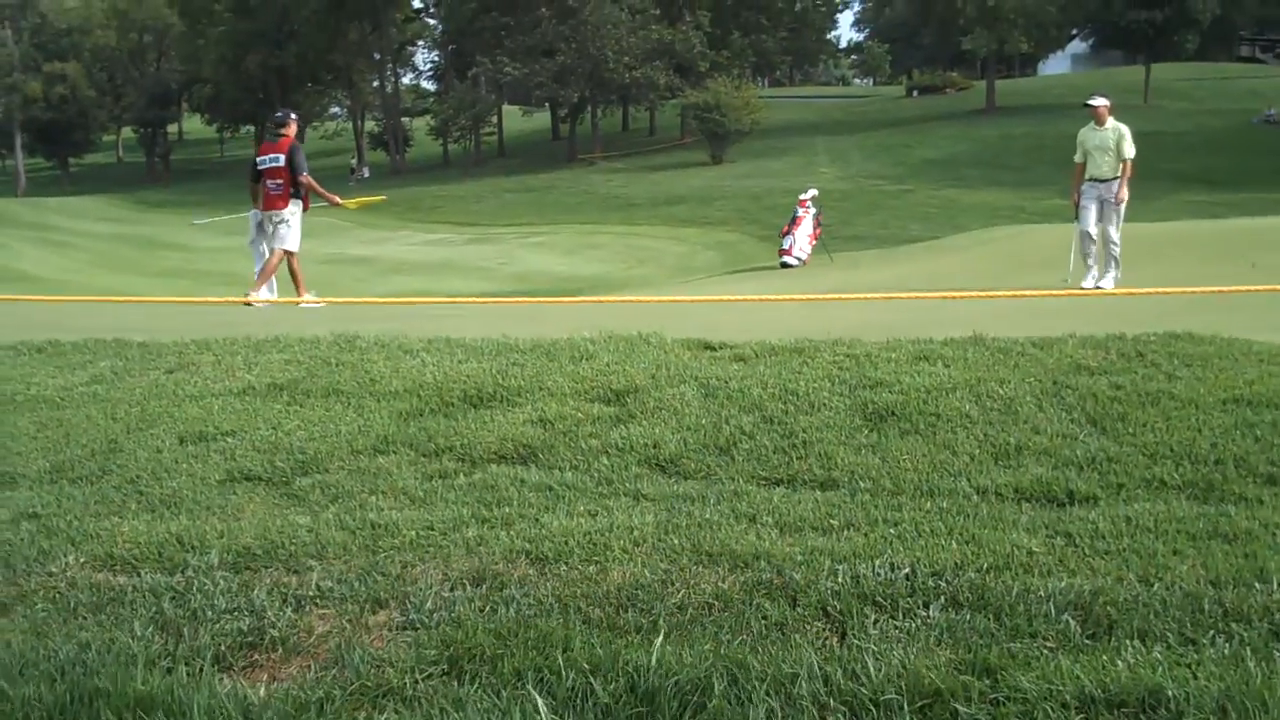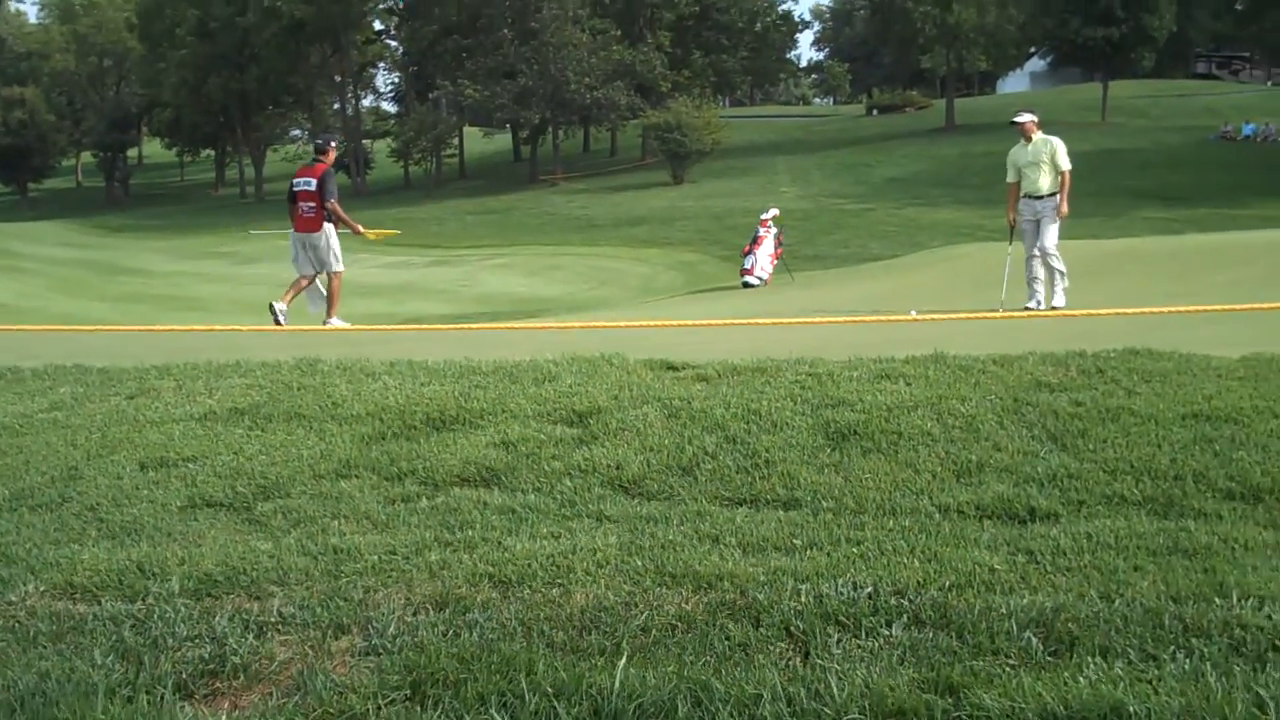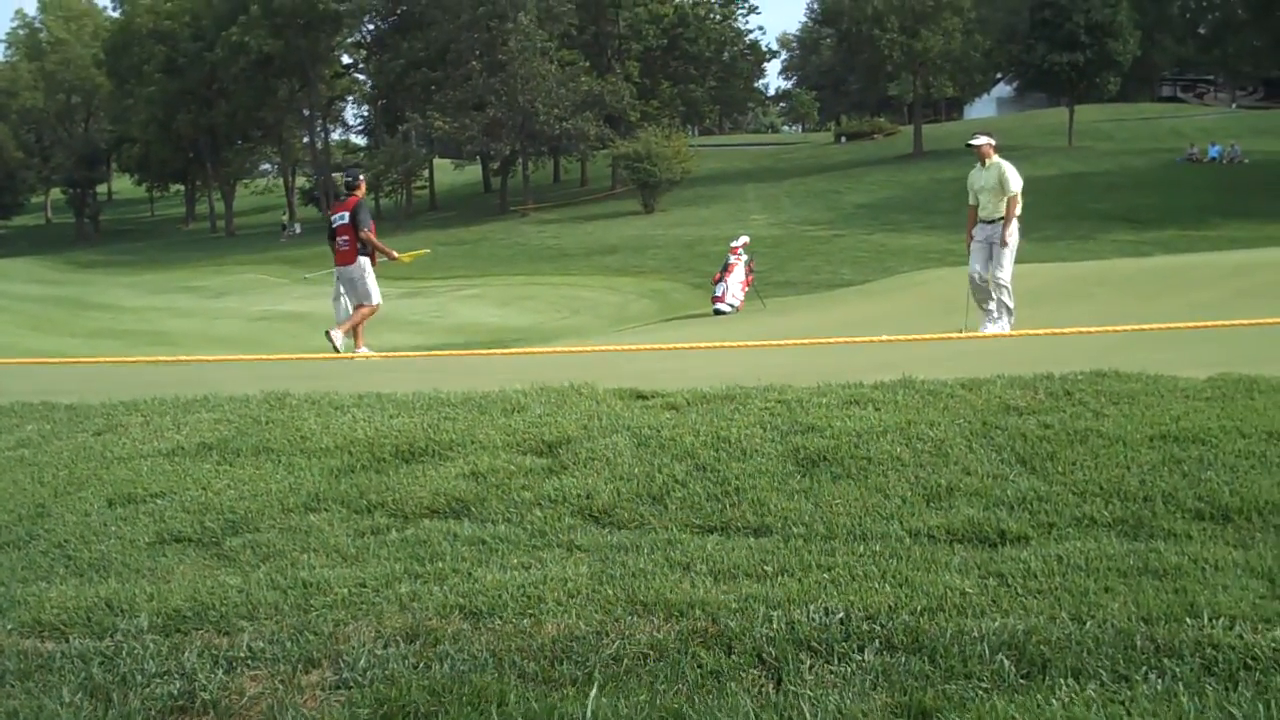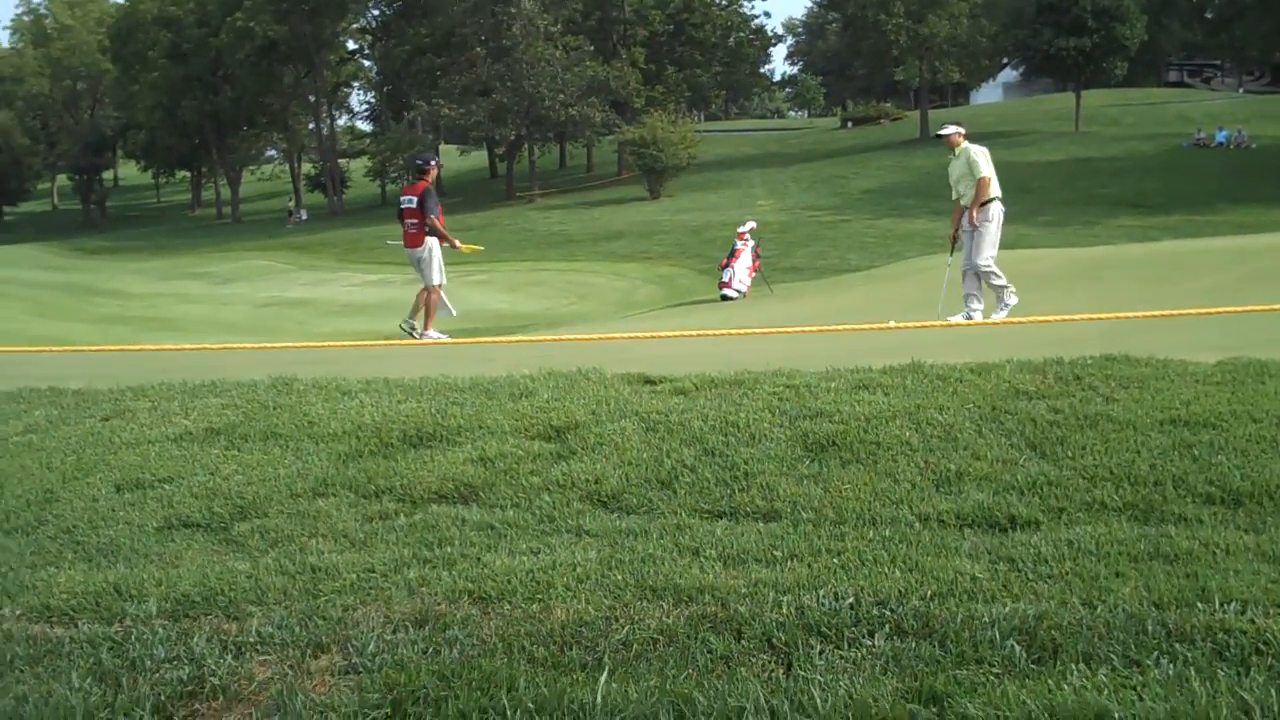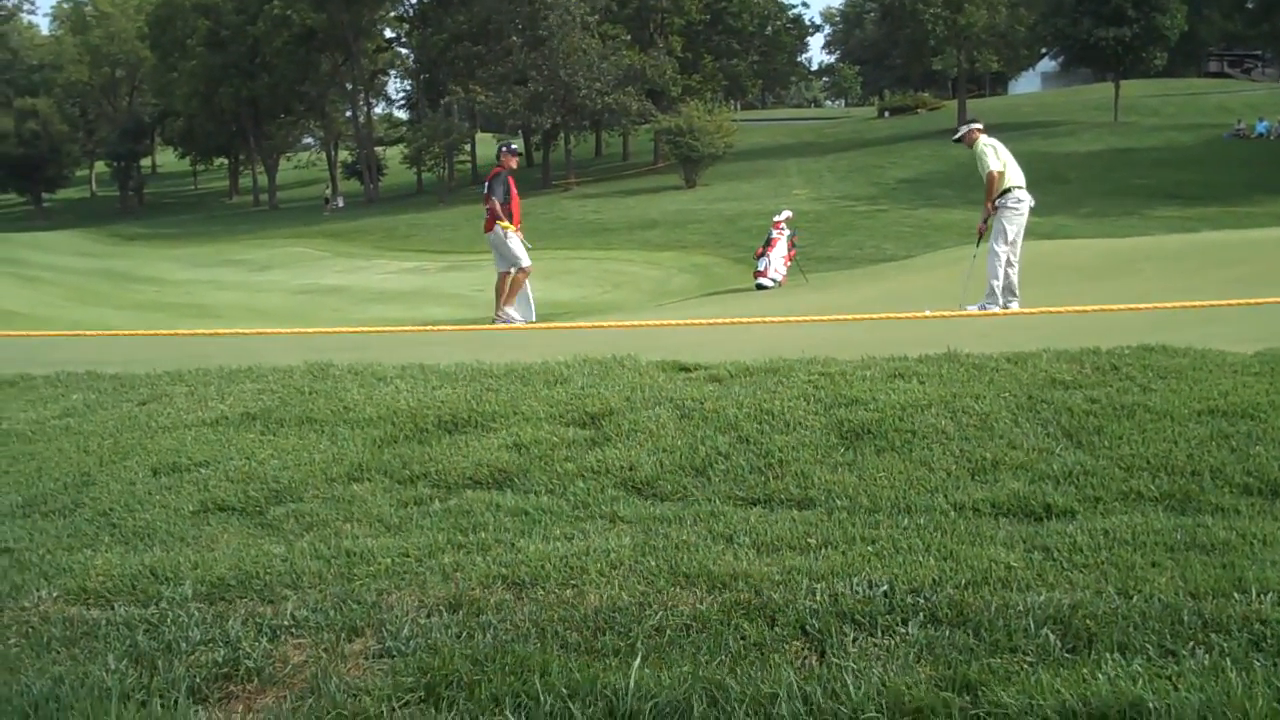
dt=0.7s
person 1, frame 1
left shoulder: (1120, 131)
right shoulder: (1084, 133)
left elbow: (1127, 161)
left wrist: (1122, 188)
right wrist: (1075, 190)
left hip: (1114, 186)
right hip: (1091, 186)
left knee: (1110, 235)
right knee: (1086, 230)
left ankle: (1110, 276)
right ankle: (1091, 273)
person 1, frame 2
left shoulder: (1052, 143)
right shoulder: (1014, 152)
left elbow: (1065, 173)
right elbow: (1013, 183)
left wrist: (1063, 201)
right wrist: (1010, 210)
left hip: (1050, 202)
right hip: (1027, 204)
left knee: (1047, 246)
right knee: (1031, 252)
left ankle: (1059, 289)
right ankle: (1036, 297)
person 1, frame 3
left shoulder: (1004, 168)
right shoulder: (974, 174)
left elbow: (1013, 199)
left wrist: (1007, 229)
right wrist: (969, 232)
left hip: (1005, 227)
right hip: (982, 227)
left knee: (1000, 276)
right knee: (975, 273)
left ankle: (1004, 322)
right ankle: (990, 315)
person 1, frame 4
left shoulder: (974, 152)
right shoulder: (952, 165)
left elbow: (984, 181)
left wrist: (974, 209)
right wrist: (954, 227)
left hip: (988, 211)
right hip: (970, 215)
left knee: (982, 262)
right knee: (968, 265)
left ankle: (1007, 295)
right ankle: (973, 311)
person 1, frame 5
left shoulder: (984, 145)
right shoulder: (989, 147)
left elbow: (993, 175)
right elbow: (995, 182)
left wrist: (987, 203)
right wrist: (985, 218)
left hip: (1012, 201)
right hip: (1016, 200)
left knee: (997, 250)
right knee: (1009, 254)
left ankle: (992, 303)
right ankle: (1010, 301)
person 2, frame 1
left shoulder: (262, 150)
right shoulder: (293, 146)
left elbow: (254, 183)
right elbow: (303, 178)
left wrist: (257, 204)
right wrist: (328, 196)
left hip: (269, 208)
right hip: (289, 207)
left knee: (290, 252)
right knee: (280, 253)
left ankle: (303, 295)
right ankle: (255, 292)
person 2, frame 2
left shoulder: (299, 173)
right shoulder: (326, 172)
left elbow: (291, 204)
right elbow: (330, 204)
left wrist: (297, 224)
right wrist: (351, 225)
left hip: (301, 231)
right hip: (321, 229)
left knee: (308, 275)
right knee: (335, 273)
left ankle: (281, 304)
right ankle: (331, 319)
person 2, frame 3
left shoulder: (336, 208)
right shoulder: (359, 204)
left elbow: (332, 240)
right elbow: (364, 234)
right wrist: (387, 252)
left hip: (341, 264)
right hip: (358, 262)
left knee: (357, 306)
right knee: (371, 305)
left ankle: (360, 348)
right ankle: (338, 331)
person 2, frame 4
left shoulder: (406, 190)
right shoulder: (427, 189)
left elbow: (401, 218)
right elbow: (431, 220)
right wrist: (450, 240)
left hip: (410, 244)
right hip: (427, 243)
left knee: (429, 286)
right knee: (435, 287)
left ankle: (411, 319)
right ankle: (428, 331)
person 2, frame 5
left shoulder: (504, 176)
right shoulder: (500, 175)
right elbow: (493, 201)
left wrist: (515, 227)
right wrist: (505, 221)
left hip: (499, 231)
right hip: (502, 231)
left knee: (504, 272)
right knee: (524, 268)
left ankle: (501, 315)
right ankle: (506, 308)
